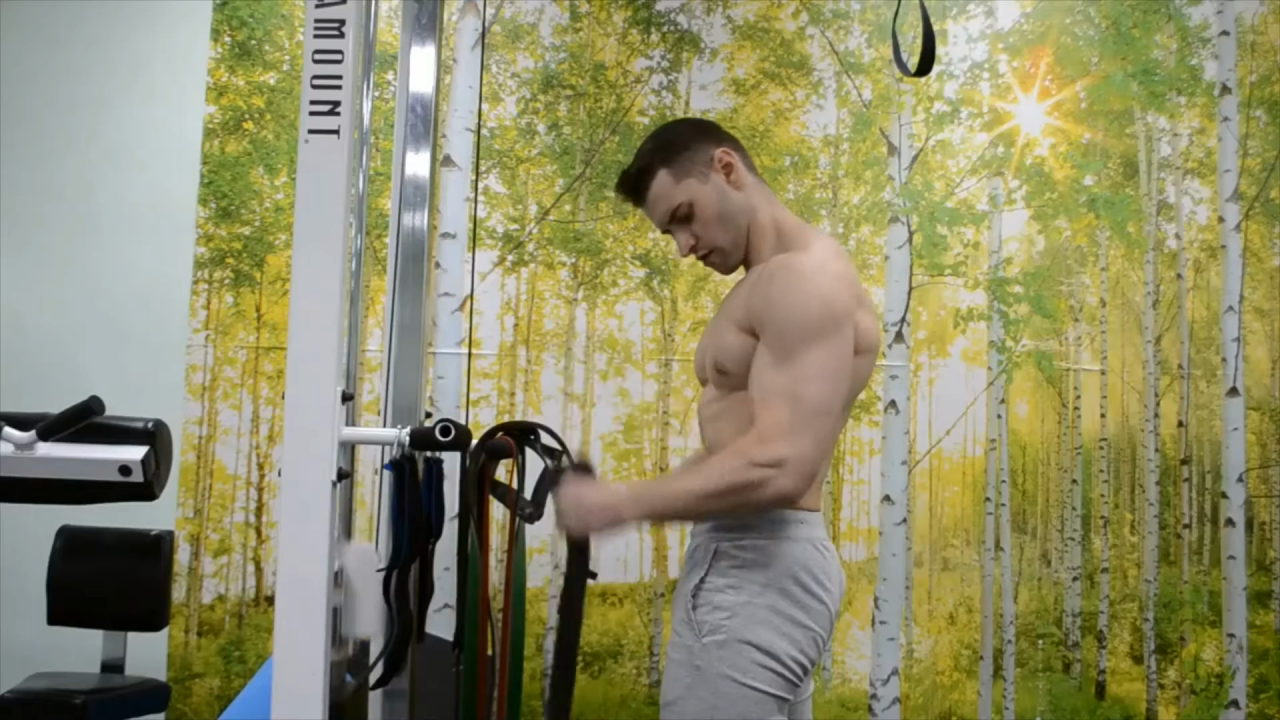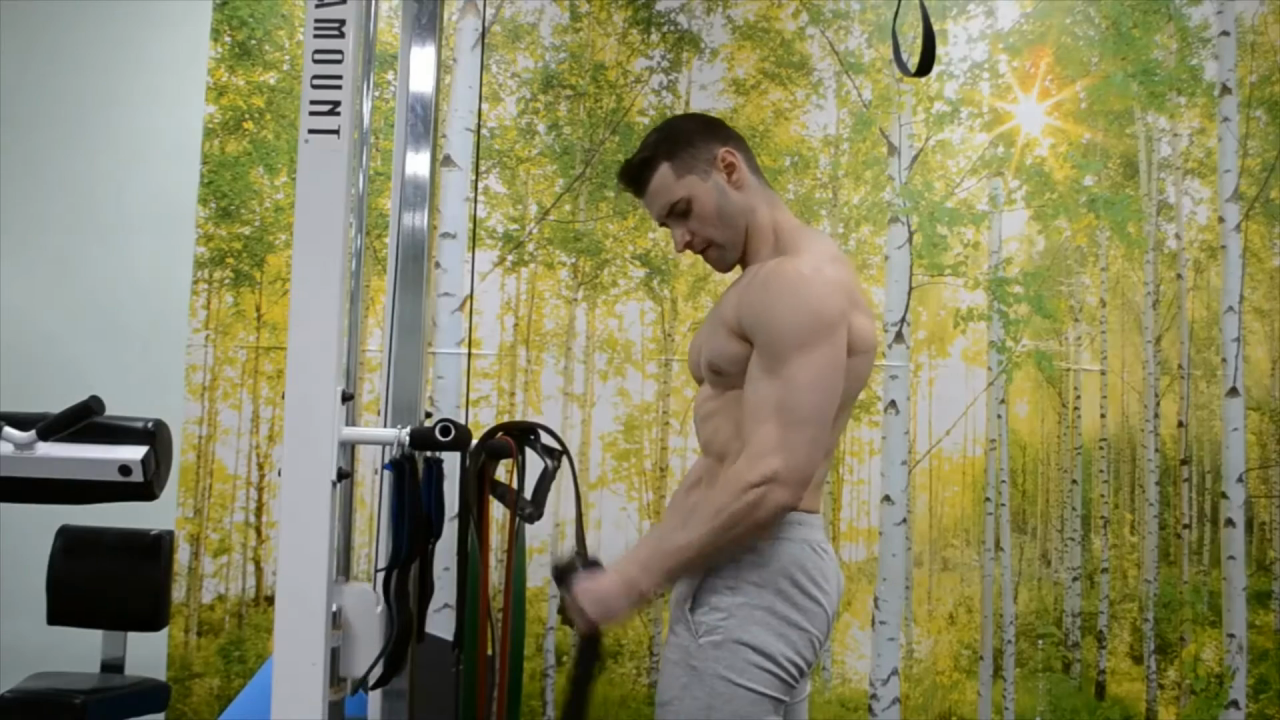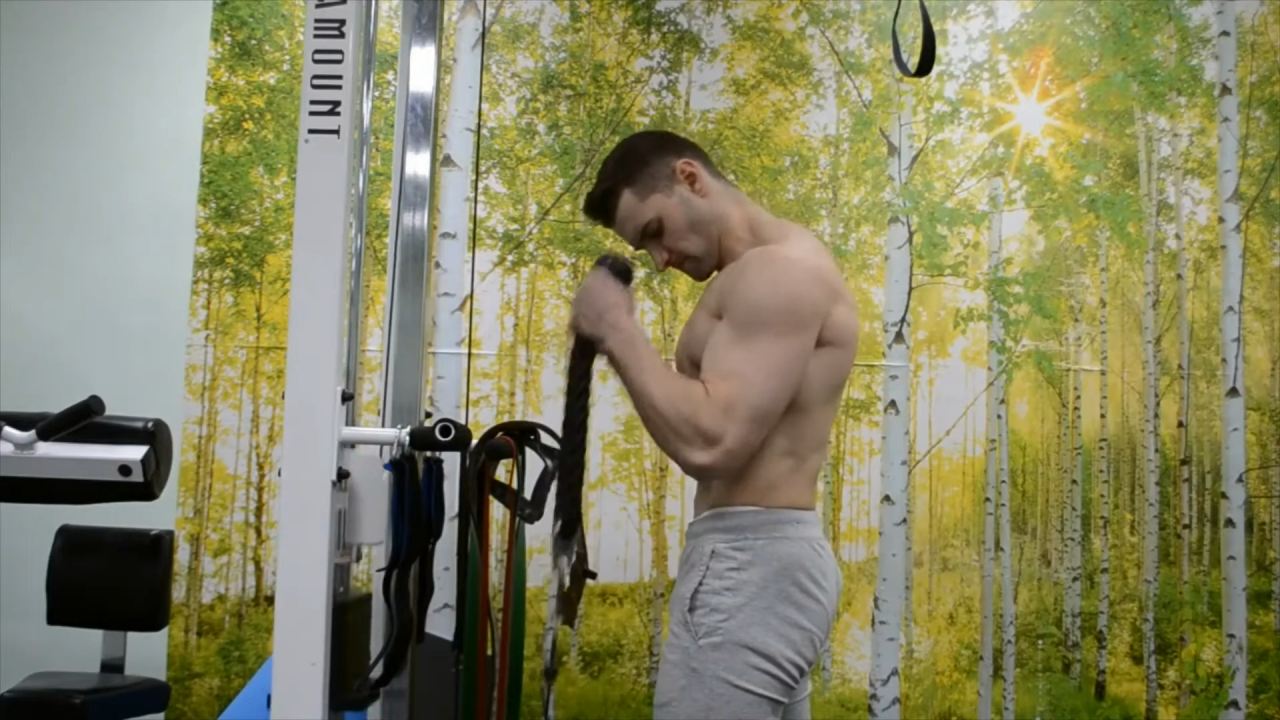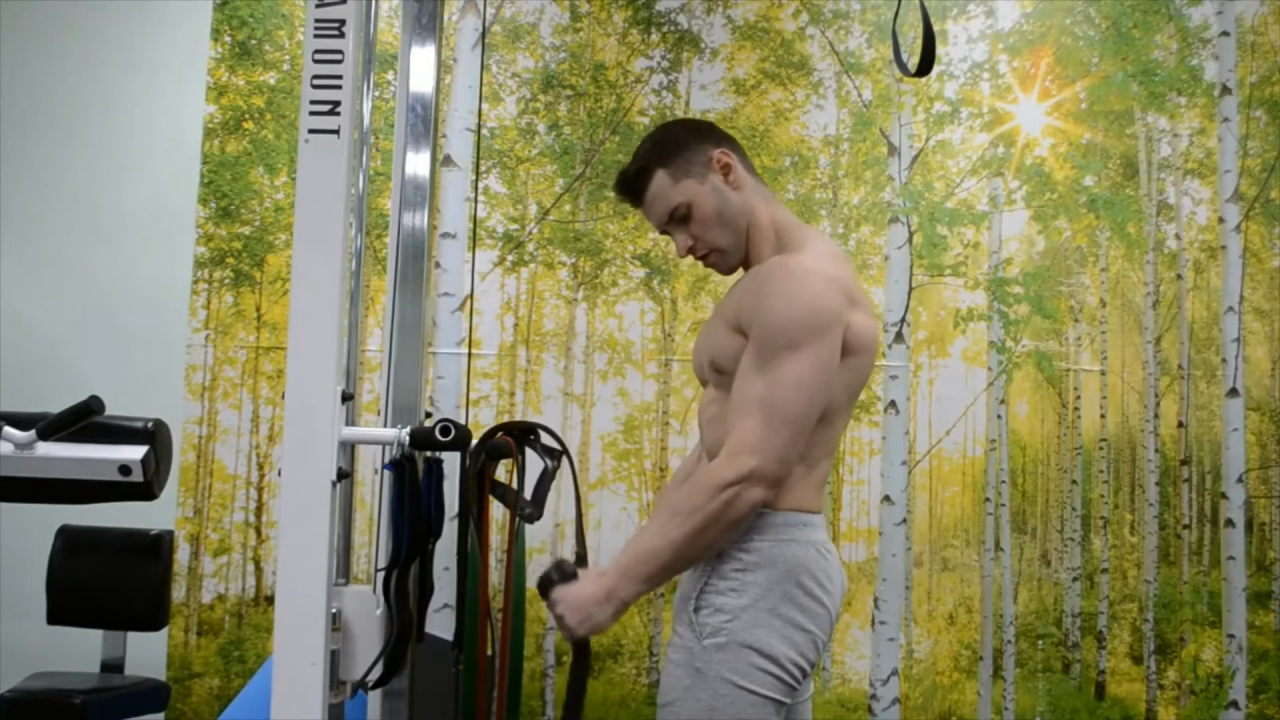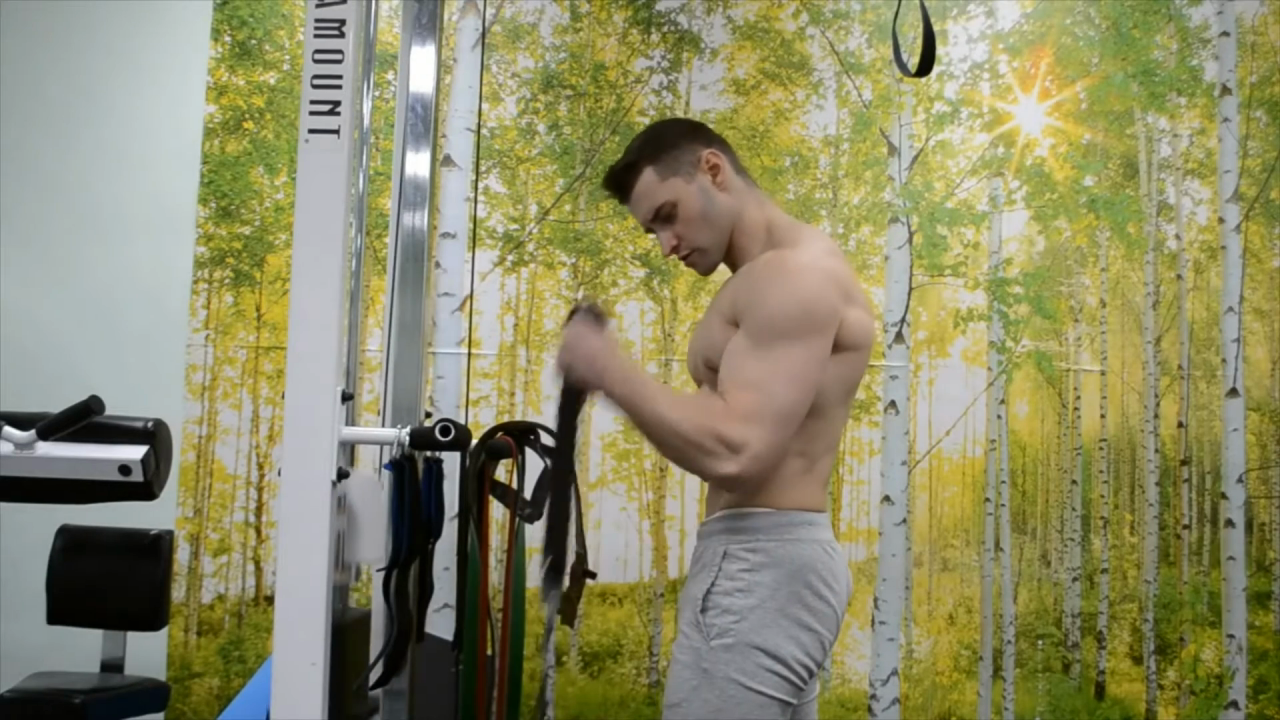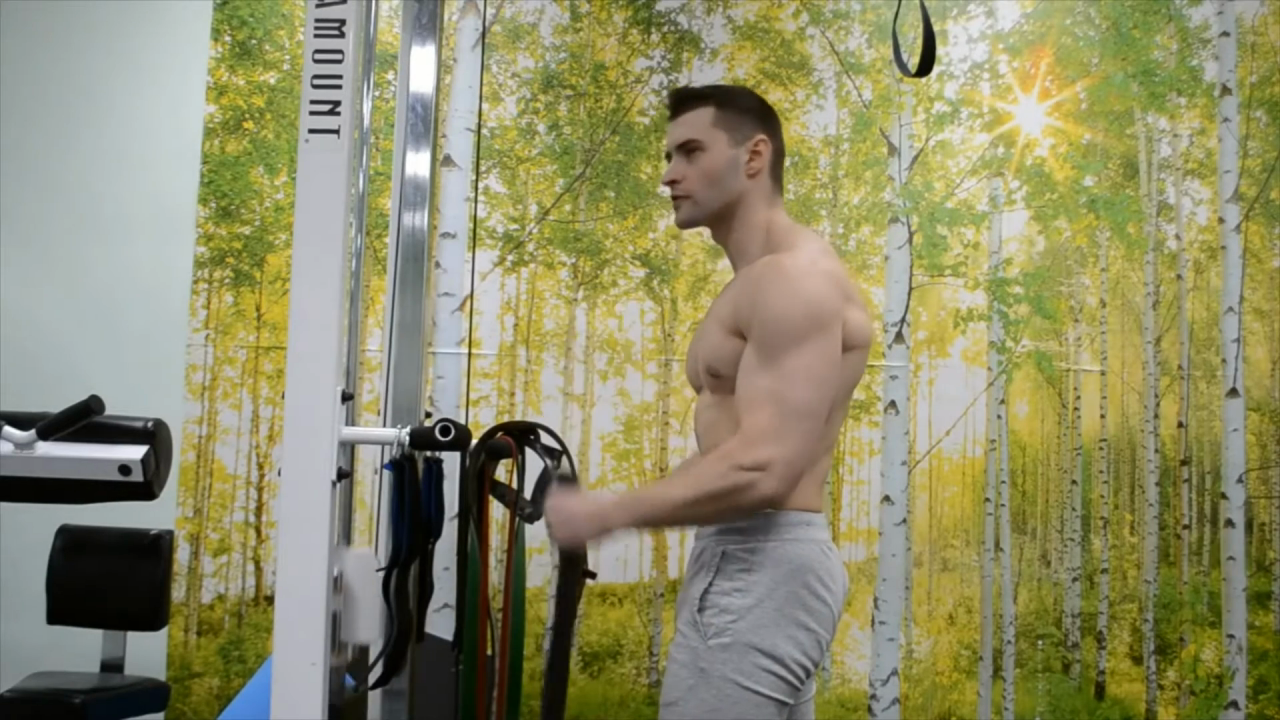
dt=0.7s
person 1, frame 1
left shoulder: (805, 276)
right shoulder: (770, 285)
left elbow: (779, 466)
left wrist: (619, 503)
right wrist: (633, 502)
left hip: (757, 567)
right hip: (756, 561)
person 1, frame 2
left shoulder: (800, 281)
right shoulder: (770, 285)
left elbow: (773, 478)
left wrist: (635, 582)
right wrist: (634, 563)
left hip: (753, 570)
right hip: (757, 565)
person 1, frame 3
left shoulder: (777, 270)
right shoulder: (765, 276)
left elbow: (710, 443)
right elbow: (705, 434)
left wrist: (617, 331)
right wrist: (623, 336)
left hip: (750, 563)
right hip: (761, 559)
person 1, frame 4
left shoulder: (799, 281)
right shoulder: (776, 286)
left elbow: (748, 477)
right elbow: (716, 454)
left wrist: (616, 587)
right wrist: (624, 569)
left hip: (757, 570)
right hip: (768, 565)
person 1, frame 5
left shoulder: (794, 272)
right shoulder: (768, 279)
left elbow: (734, 452)
right elbow: (716, 436)
left wrist: (610, 372)
right wrist: (620, 377)
left hip: (762, 569)
right hip: (768, 561)
person 1, frame 6
left shoulder: (794, 277)
right shoulder: (763, 285)
left elbow: (762, 468)
left wrist: (607, 510)
right wrist: (618, 509)
left hip: (758, 571)
right hip: (763, 564)
